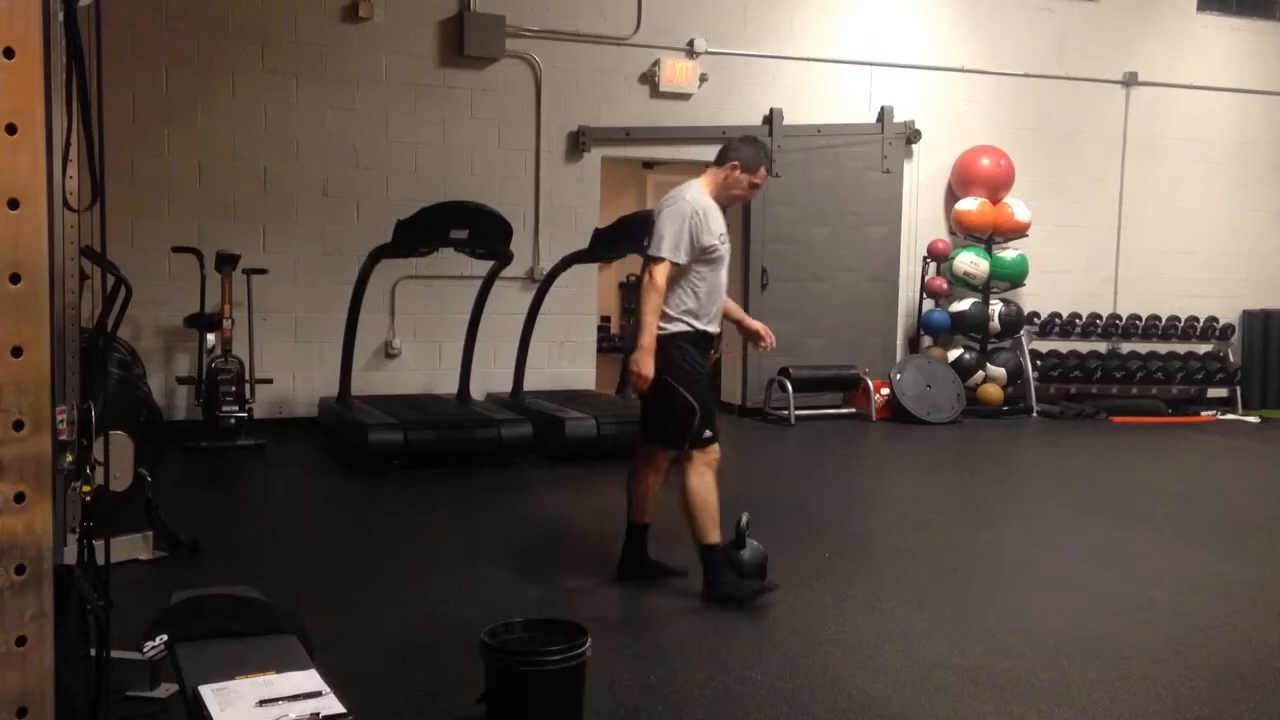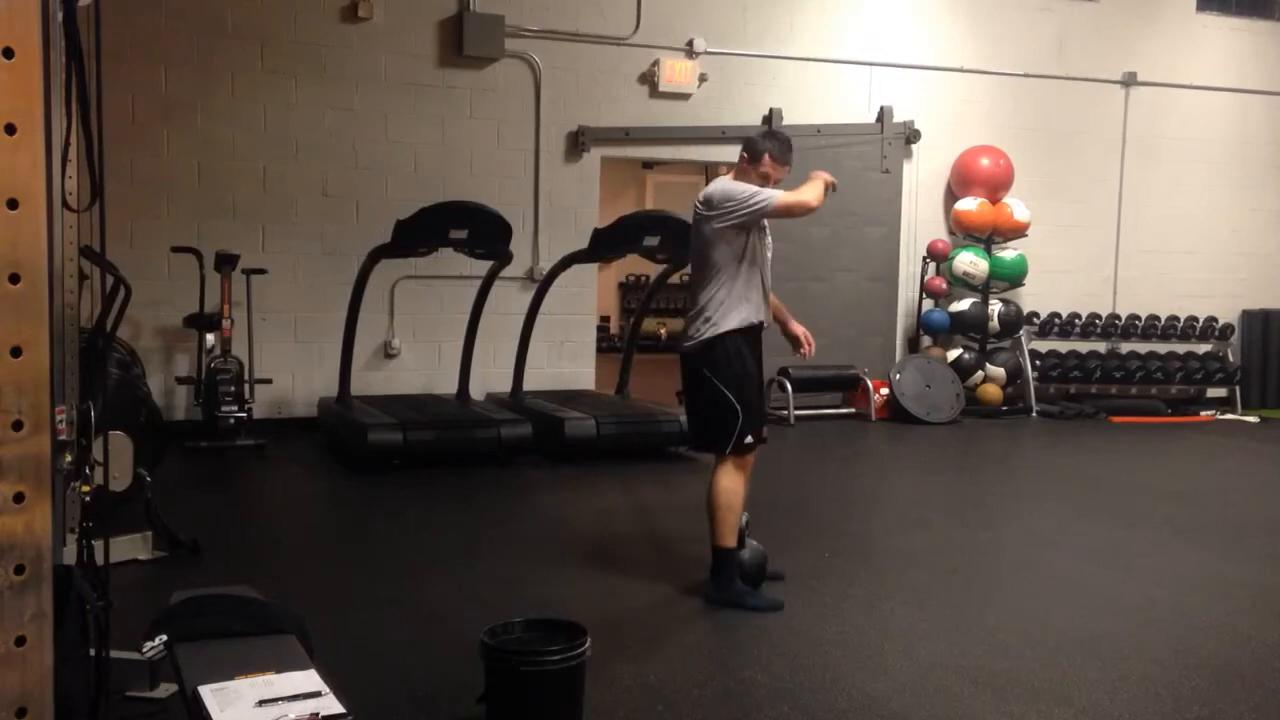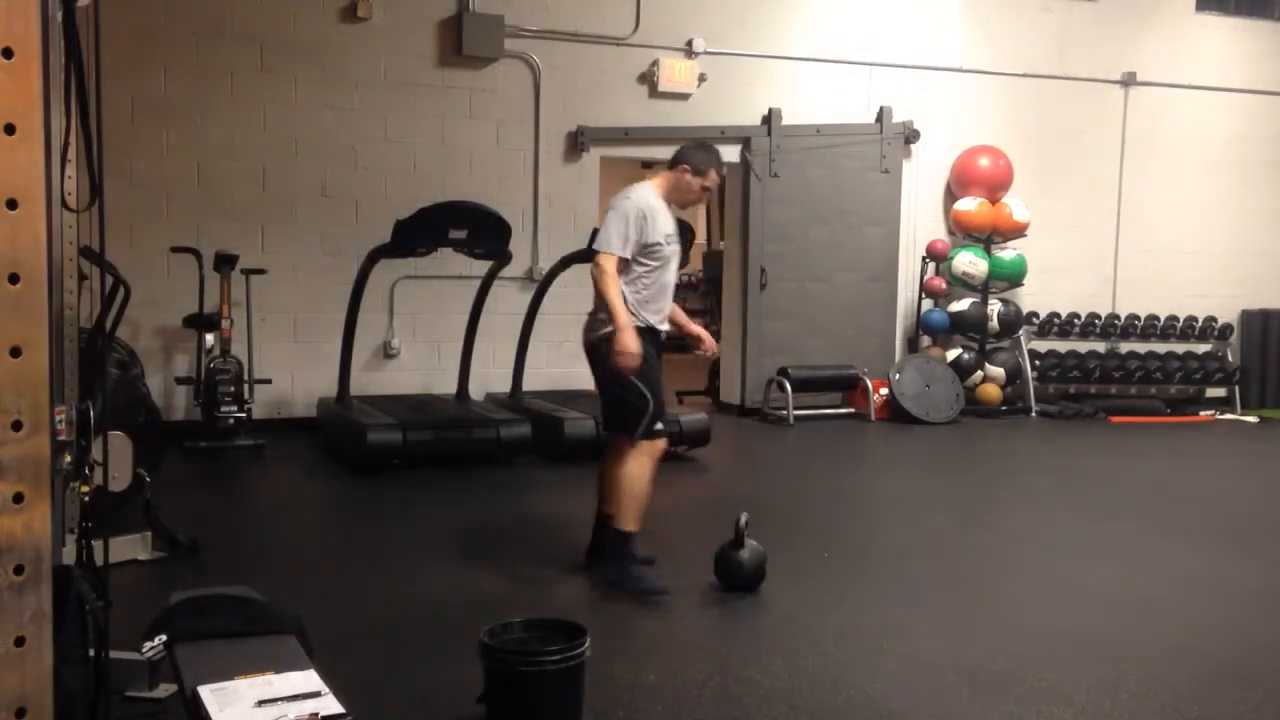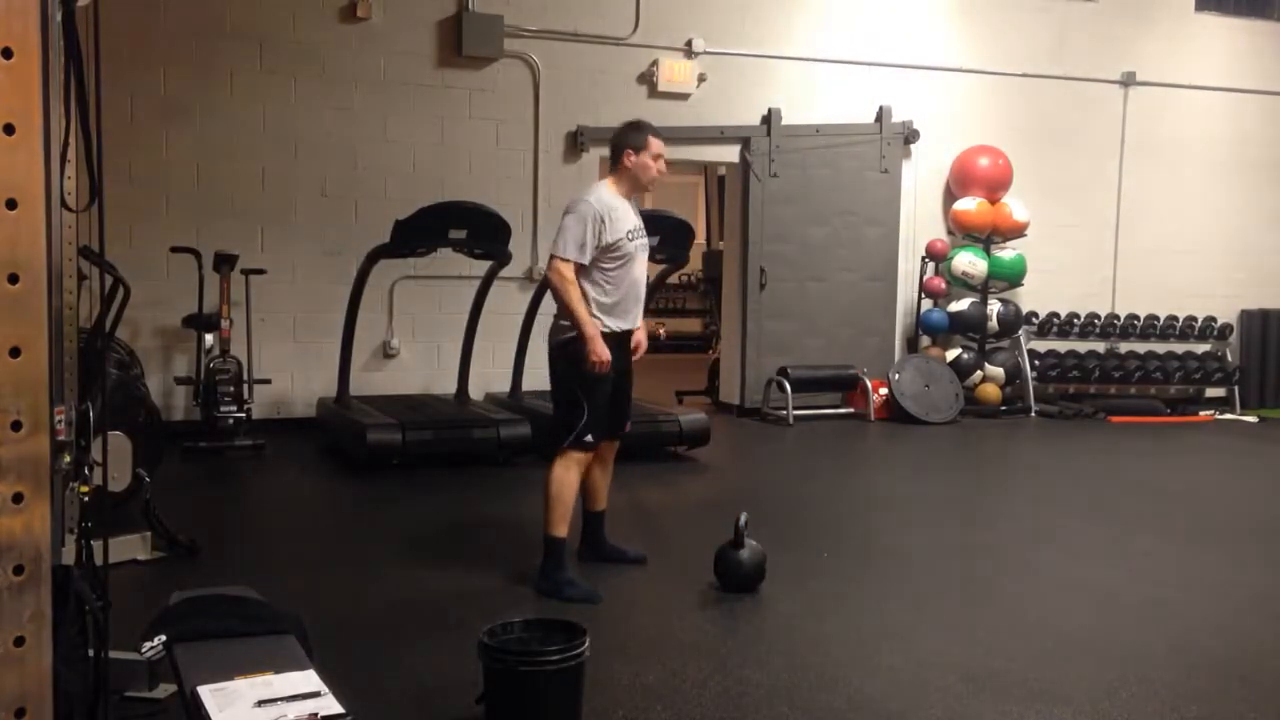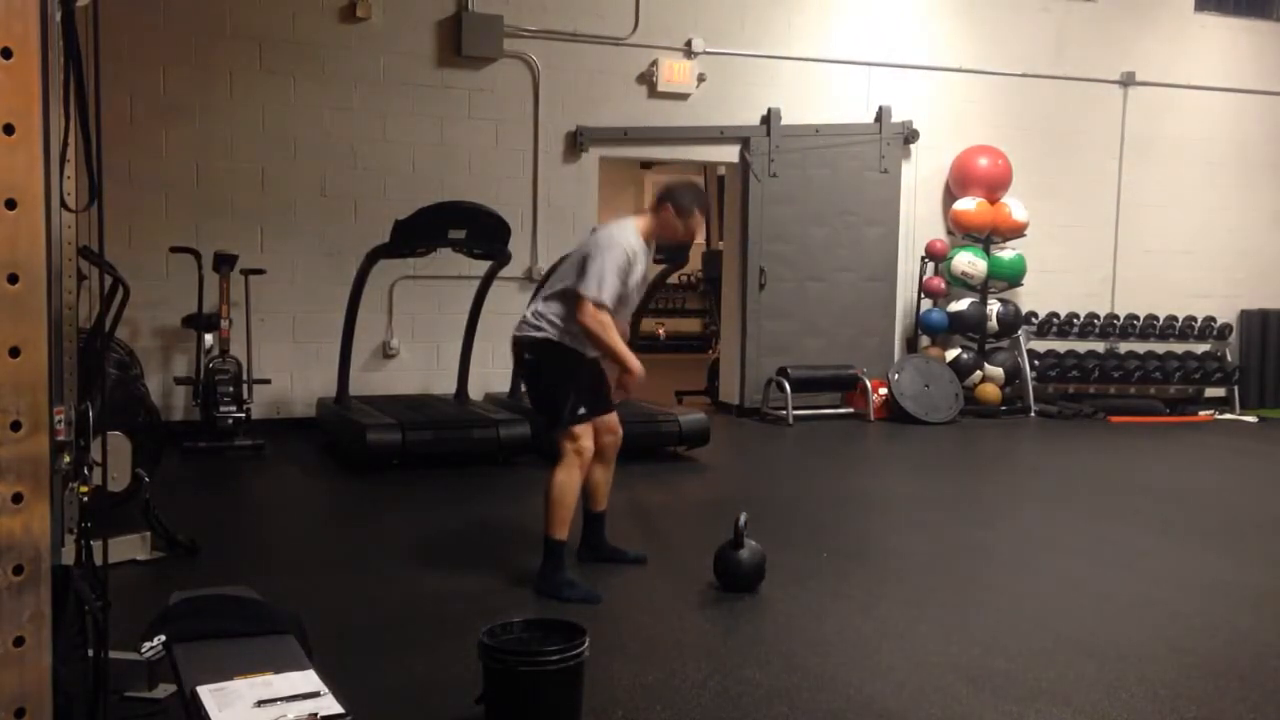
dt=1s
person 1, frame 1
left shoulder: (709, 208)
right shoulder: (687, 205)
right elbow: (657, 276)
left wrist: (743, 320)
right wrist: (644, 347)
left hip: (688, 341)
right hip: (674, 345)
left knee: (659, 449)
right knee: (702, 453)
left ankle: (634, 556)
right ankle: (718, 576)
person 1, frame 2
left shoulder: (746, 206)
right shoulder: (722, 196)
right elbow: (806, 202)
left wrist: (787, 321)
right wrist: (820, 179)
left hip: (739, 337)
right hip: (719, 344)
left knee: (741, 454)
right knee: (735, 456)
left ankle: (733, 556)
right ankle: (724, 579)
person 1, frame 3
left shoulder: (663, 210)
right shoulder: (634, 204)
right elbow: (604, 267)
left wrist: (687, 325)
right wrist: (623, 328)
left hip: (646, 338)
right hip: (622, 339)
left knee: (627, 442)
right knee: (649, 441)
left ankle: (605, 543)
right ankle: (618, 556)
person 1, frame 4
left shoulder: (627, 208)
right shoulder: (593, 206)
right elbow: (560, 273)
left wrist: (637, 326)
right wrist: (590, 336)
left hip: (617, 342)
right hip: (587, 346)
left knee: (606, 444)
right knee: (577, 450)
left ankle: (594, 540)
right ankle: (552, 568)
person 1, frame 5
left shoulder: (640, 238)
right shoulder: (622, 244)
right elbow: (589, 315)
left wrist: (619, 360)
right wrist: (630, 363)
left hip: (573, 348)
right hip: (545, 345)
left knee: (608, 435)
right knee: (579, 446)
left ankle: (593, 541)
right ankle: (551, 569)
